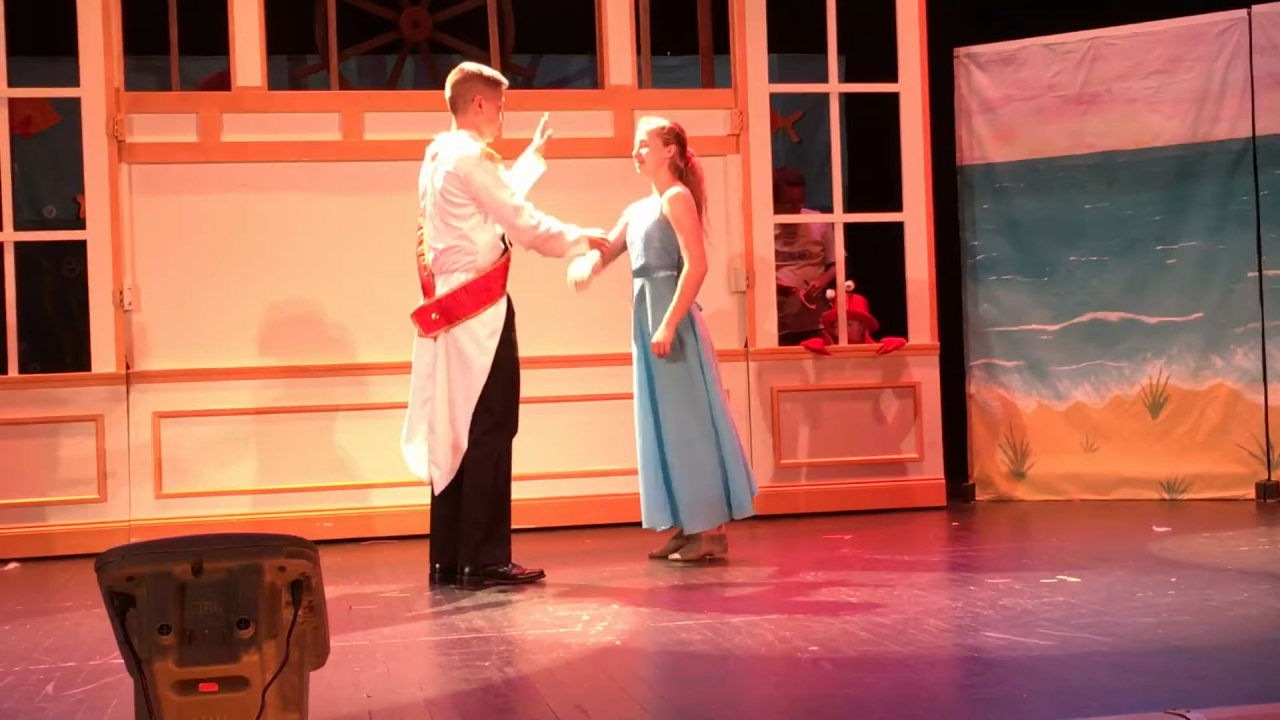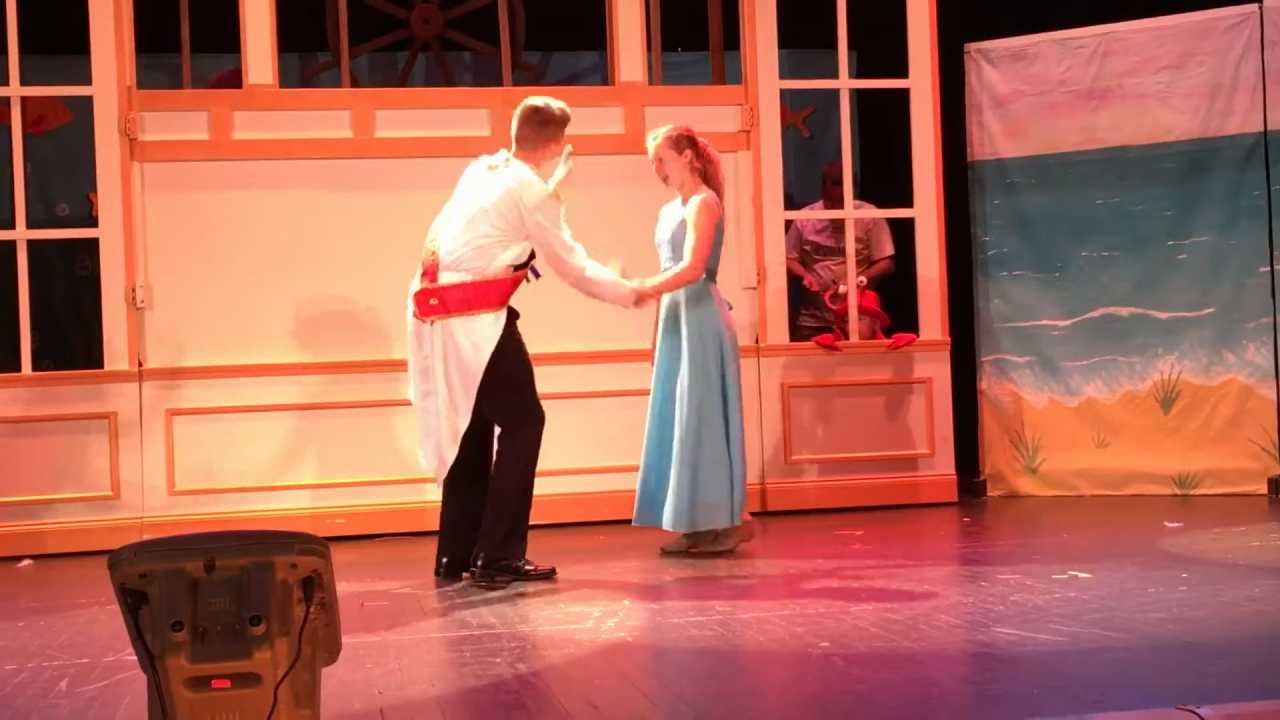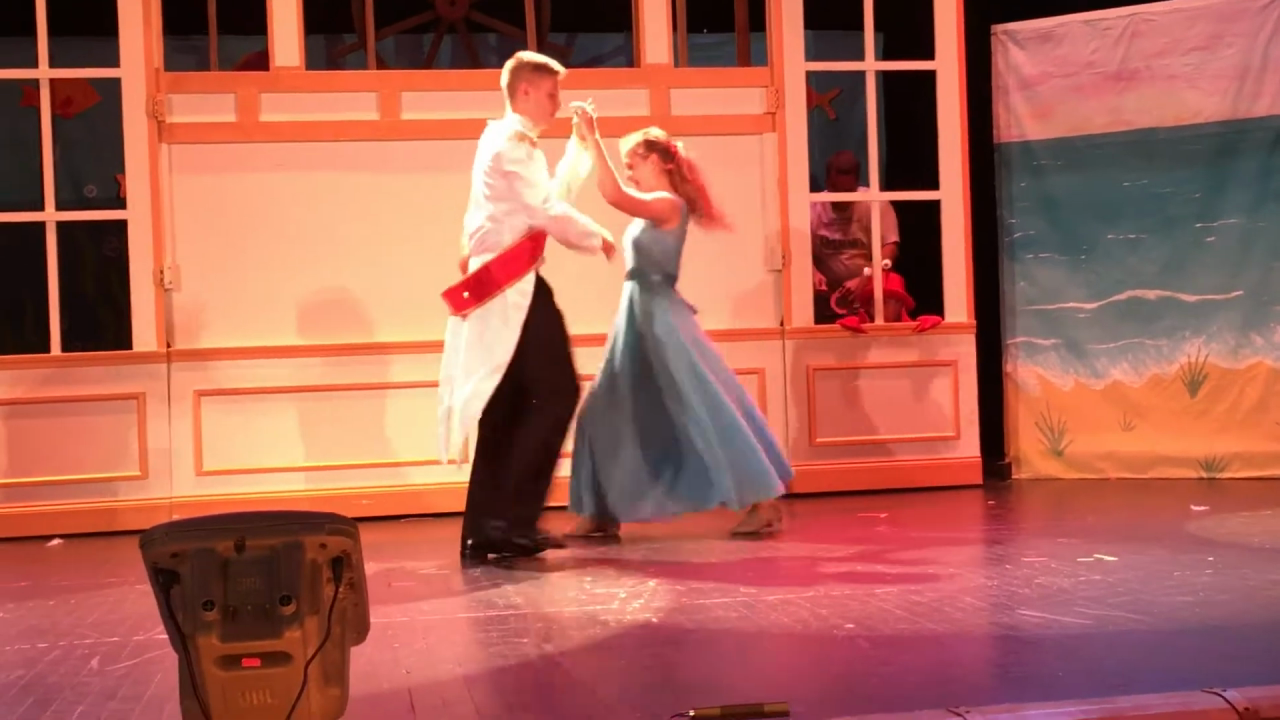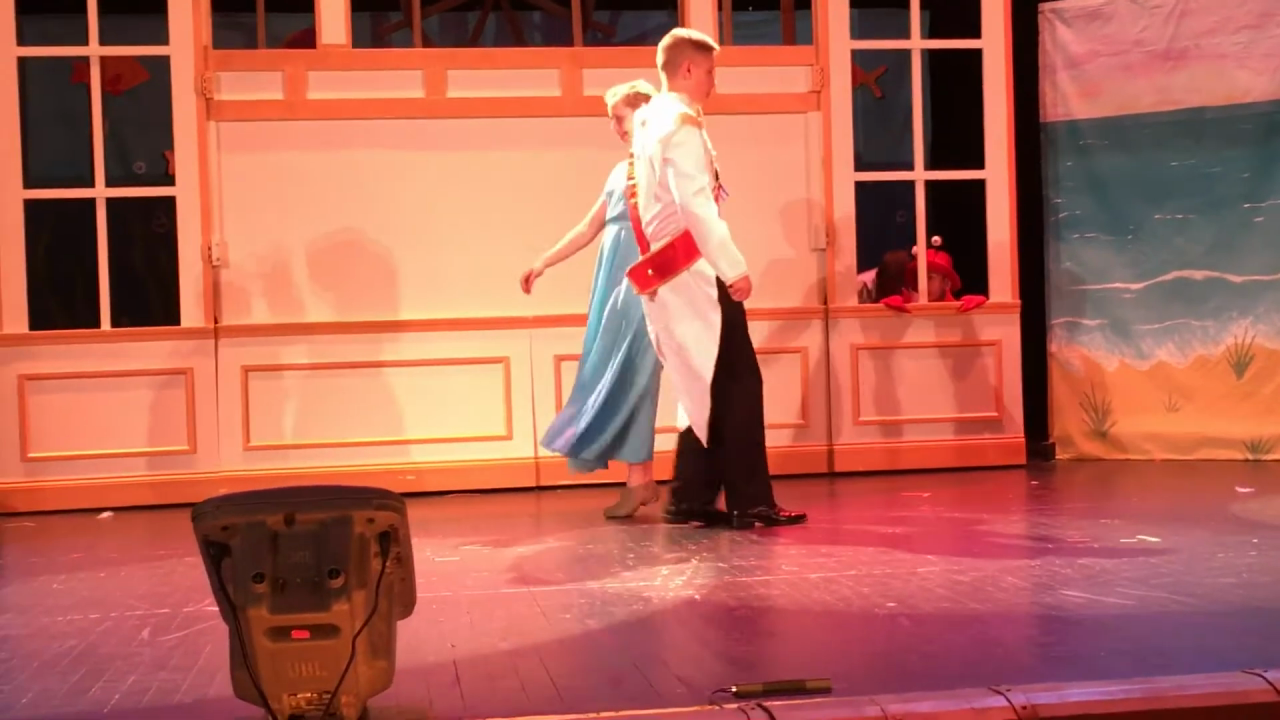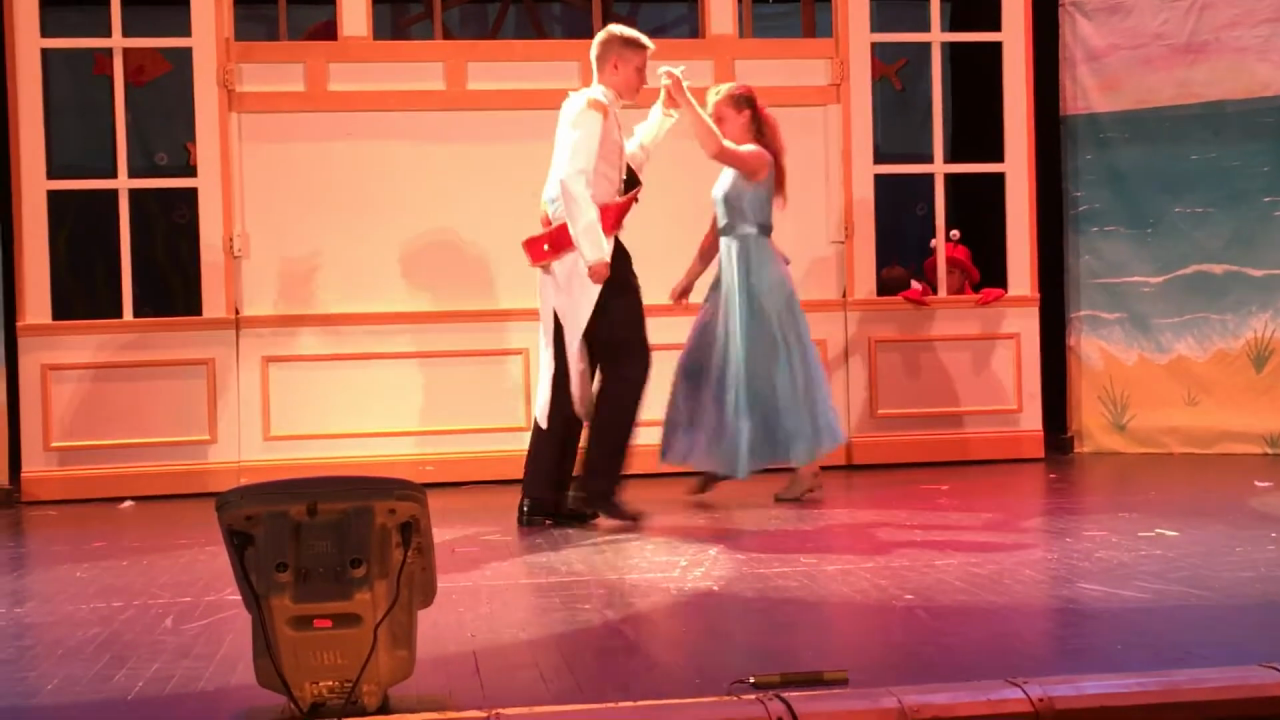
dt=0.7s
person 1, frame 1
left shoulder: (441, 155)
right shoulder: (471, 156)
right elbow: (523, 224)
left wrist: (533, 154)
right wrist: (581, 237)
left hip: (450, 305)
right hip: (478, 308)
left knee: (454, 430)
right knee: (489, 430)
left ankle: (449, 559)
right ankle: (484, 560)
person 1, frame 2
left shoulder: (485, 169)
right shoulder: (532, 192)
right elbow: (572, 267)
left wrist: (555, 182)
right wrist: (627, 293)
left hip: (445, 312)
right hip: (476, 316)
left knee: (468, 429)
right knee: (521, 425)
left ankle: (455, 554)
right ankle: (499, 557)
person 1, frame 3
left shoulder: (508, 141)
right shoulder: (512, 140)
left elbow: (542, 197)
right elbow: (546, 209)
left wrist: (581, 143)
right wrist: (596, 237)
left hip: (499, 288)
right hip: (512, 286)
left knee: (507, 409)
right knee: (557, 395)
left ankle: (486, 532)
right ankle: (514, 519)
person 1, frame 4
left shoulder: (651, 119)
right shoulder: (681, 122)
right elbow: (696, 203)
right wrist: (733, 267)
left hip: (670, 268)
right hip: (691, 267)
left knee: (709, 383)
right knee: (737, 380)
left ankle: (692, 497)
right ankle: (750, 503)
person 1, frame 5
left shoulder: (597, 113)
right shoulder: (591, 108)
left elbow: (627, 160)
right elbow: (572, 180)
left wrist: (664, 112)
right wrist: (595, 249)
left hip: (578, 255)
right hip: (590, 256)
left knee: (570, 373)
right knee: (627, 364)
left ankle: (544, 496)
right ankle: (598, 488)
person 2, frame 1
left shoulder: (677, 198)
right shoulder: (637, 209)
left elbow: (696, 265)
right elbow: (606, 253)
left wrist: (670, 324)
right wrist: (582, 268)
left hip: (672, 319)
right hip: (645, 317)
left knee: (688, 420)
right knee: (661, 423)
left ankle: (710, 529)
right ankle: (685, 526)
person 2, frame 2
left shoulder: (704, 203)
right shoulder: (670, 211)
left elbow: (691, 269)
left wrist: (640, 290)
right wrist: (652, 313)
left hip: (701, 319)
right hip: (675, 319)
left knee: (703, 419)
right knee: (676, 421)
left ankle: (731, 520)
right ankle: (699, 523)
person 2, frame 3
left shoulder: (668, 205)
right shoulder: (649, 213)
left elbow: (615, 197)
left wrist: (593, 141)
left hip: (661, 318)
right hip: (638, 319)
left knee: (706, 409)
right knee: (604, 416)
left ankle: (764, 503)
right ankle: (603, 514)
person 2, frame 4
right shoulder: (619, 171)
right elbow: (588, 229)
right wrist: (542, 264)
right hip: (612, 272)
left knee: (628, 371)
right knee: (609, 372)
left ankle: (639, 477)
right ankle: (639, 476)
person 2, frame 5
left shoulder: (757, 157)
right shoulder: (731, 170)
left elbow: (716, 148)
left wrist: (685, 101)
right wrist: (690, 276)
left hip: (757, 272)
right hip: (733, 273)
left knee: (771, 366)
right knee: (711, 365)
left ankle: (804, 467)
right ankle: (718, 460)
